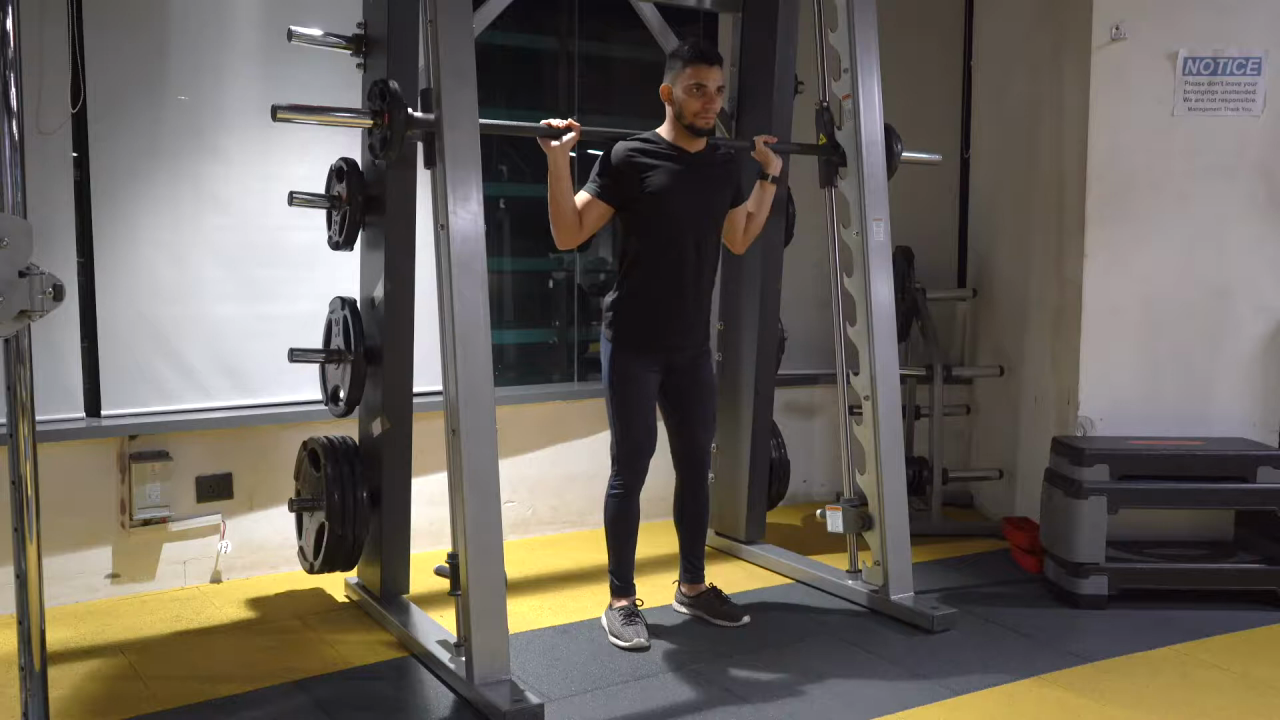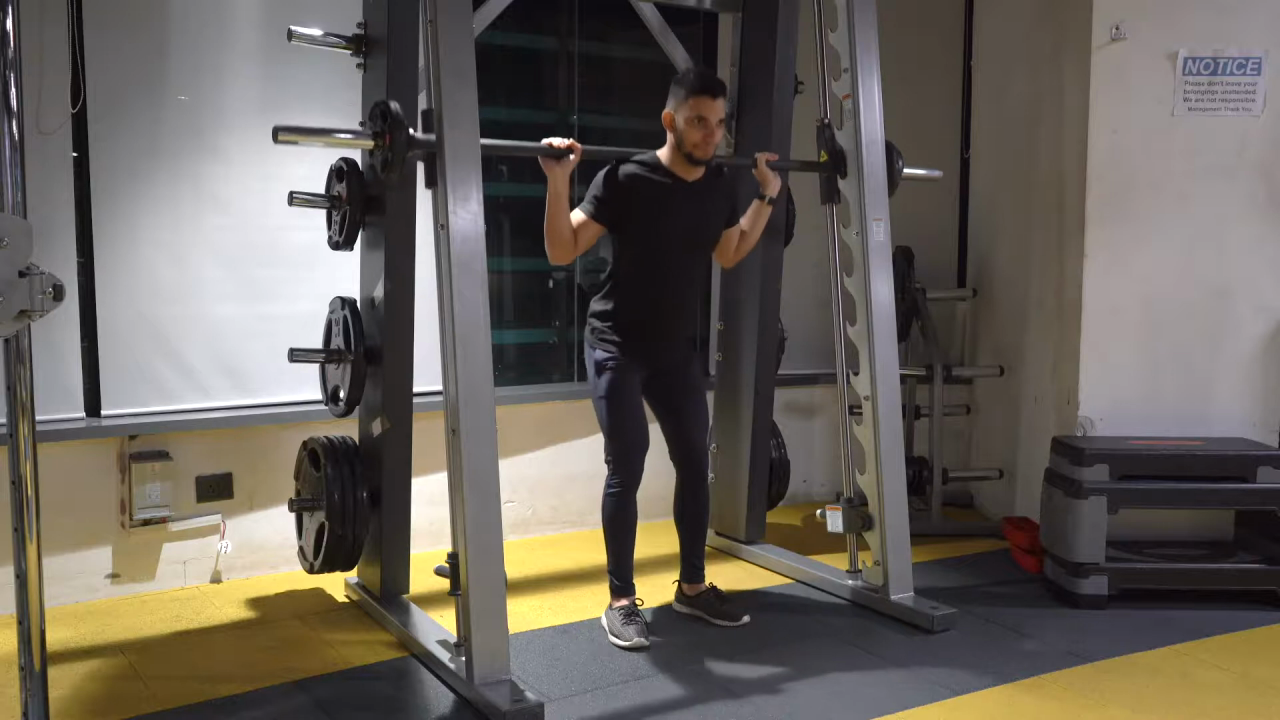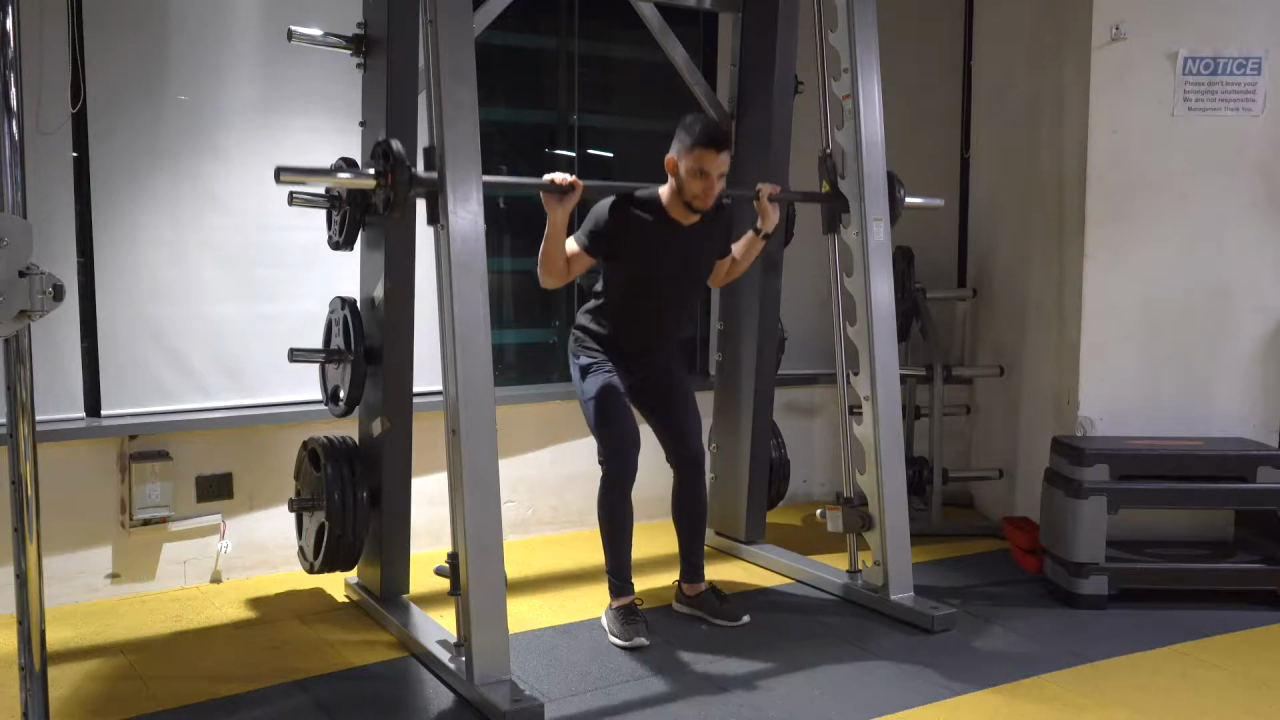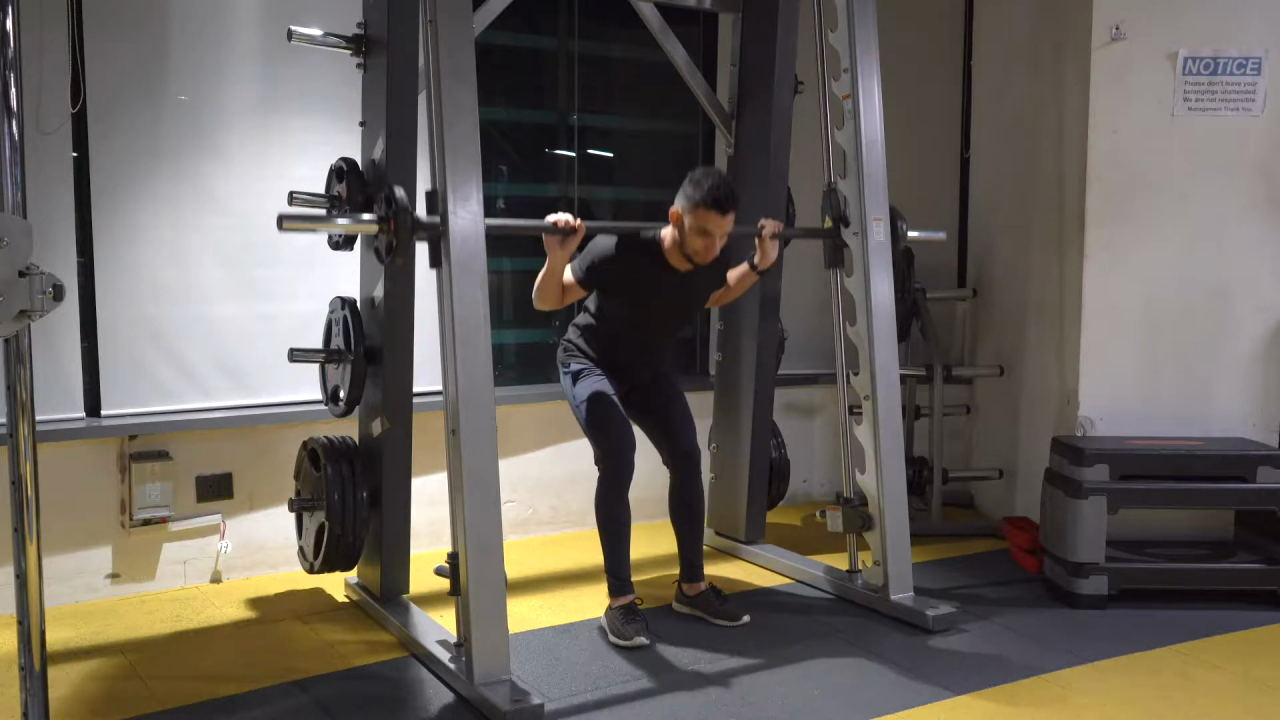
dt=0.4s
person 1, frame 1
left shoulder: (724, 166)
right shoulder: (630, 160)
left elbow: (740, 240)
right elbow: (568, 235)
left wrist: (770, 176)
right wrist: (559, 162)
left hip: (691, 346)
right hip: (634, 344)
left knee: (695, 463)
right knee: (632, 468)
left ankle: (692, 586)
right ankle: (621, 600)
person 1, frame 2
left shoulder: (721, 186)
right shoulder: (626, 180)
left elbow: (730, 254)
right elbow: (561, 252)
left wrist: (767, 196)
right wrist: (558, 182)
left hip: (677, 350)
right hip: (617, 347)
left knee: (694, 461)
right knee: (627, 468)
left ankle: (693, 586)
right ankle: (621, 600)
person 1, frame 3
left shoulder: (716, 220)
right shoulder: (621, 215)
left elbow: (720, 275)
right elbow: (553, 277)
left wrist: (764, 228)
right wrist: (557, 218)
left hip: (661, 357)
right hip: (602, 354)
left knee: (690, 459)
right knee: (621, 463)
left ankle: (692, 586)
right ankle: (620, 601)
person 1, frame 4
left shoulder: (712, 260)
right shoulder: (619, 253)
left elbow: (716, 296)
right elbow: (546, 301)
left wrist: (760, 262)
right wrist: (557, 258)
left hip: (651, 368)
right hip: (591, 363)
left knee: (686, 457)
right knee: (618, 459)
left ankle: (692, 586)
right ankle: (620, 601)
